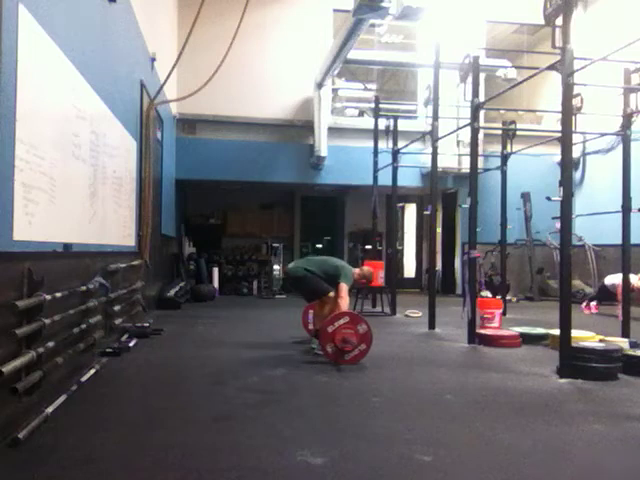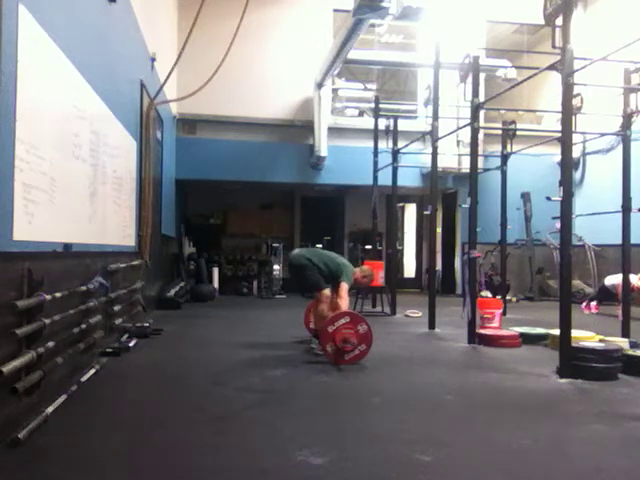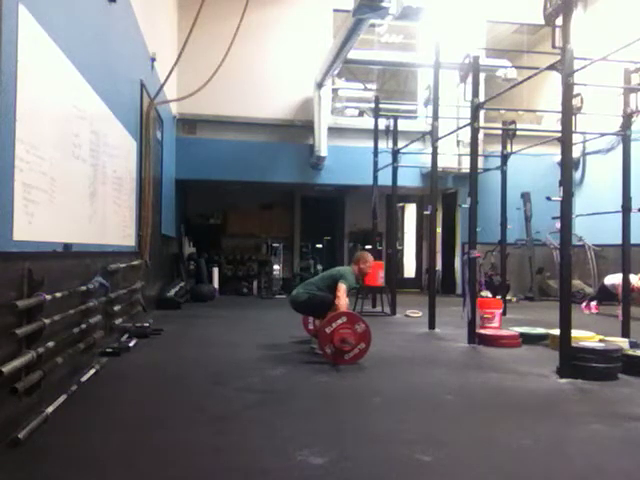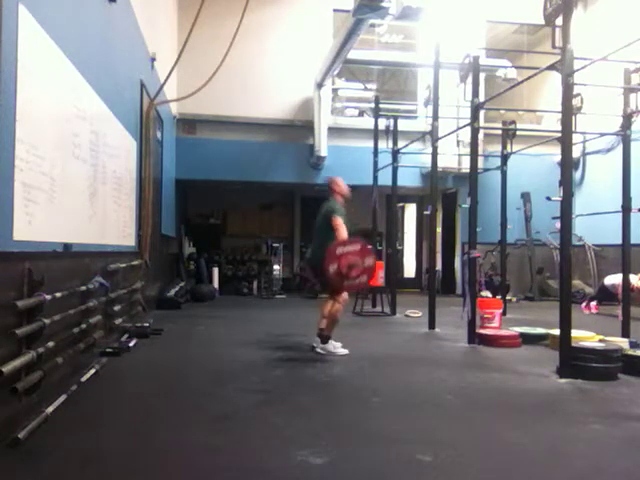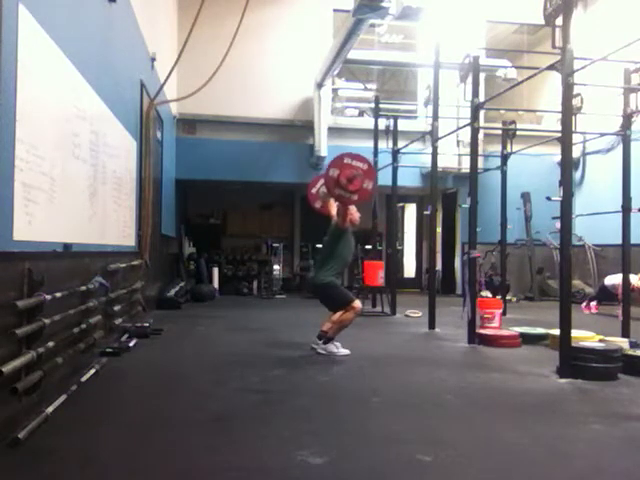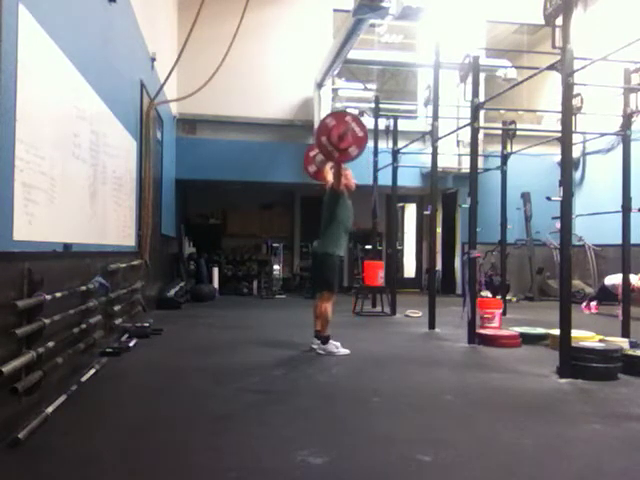
dt=0.7s
person 1, frame 1
left shoulder: (344, 269)
right shoulder: (348, 273)
left elbow: (337, 297)
right elbow: (343, 297)
left hip: (293, 270)
right hip: (298, 272)
left knee: (324, 299)
right knee: (330, 298)
left ankle: (317, 338)
person 1, frame 2
left shoulder: (345, 268)
right shoulder: (348, 272)
left elbow: (336, 296)
right elbow: (343, 297)
right hip: (301, 261)
left knee: (323, 297)
right knee: (324, 297)
left ankle: (318, 338)
person 1, frame 3
left shoulder: (346, 272)
right shoulder: (348, 275)
left elbow: (339, 297)
right elbow: (340, 298)
left hip: (299, 296)
right hip: (302, 297)
right knee: (341, 304)
person 1, frame 4
left shoulder: (331, 206)
right shoulder: (336, 207)
right elbow: (340, 229)
left hip: (316, 258)
right hip: (323, 259)
left knee: (332, 298)
right knee: (341, 297)
left ankle: (321, 337)
right ankle: (324, 342)
person 1, frame 5
left shoulder: (338, 226)
right shoulder: (342, 229)
left elbow: (334, 212)
right elbow: (342, 213)
left wrist: (331, 196)
left hip: (324, 280)
right hip: (324, 282)
left knee: (345, 308)
right knee: (355, 307)
left ankle: (321, 338)
right ankle: (326, 342)
person 1, frame 6
left shoulder: (336, 193)
right shoulder: (338, 193)
left elbow: (328, 178)
right elbow: (335, 178)
left wrist: (328, 165)
left hip: (326, 252)
right hip: (328, 252)
left knee: (322, 296)
right knee: (327, 296)
left ankle: (318, 338)
right ankle: (324, 342)
